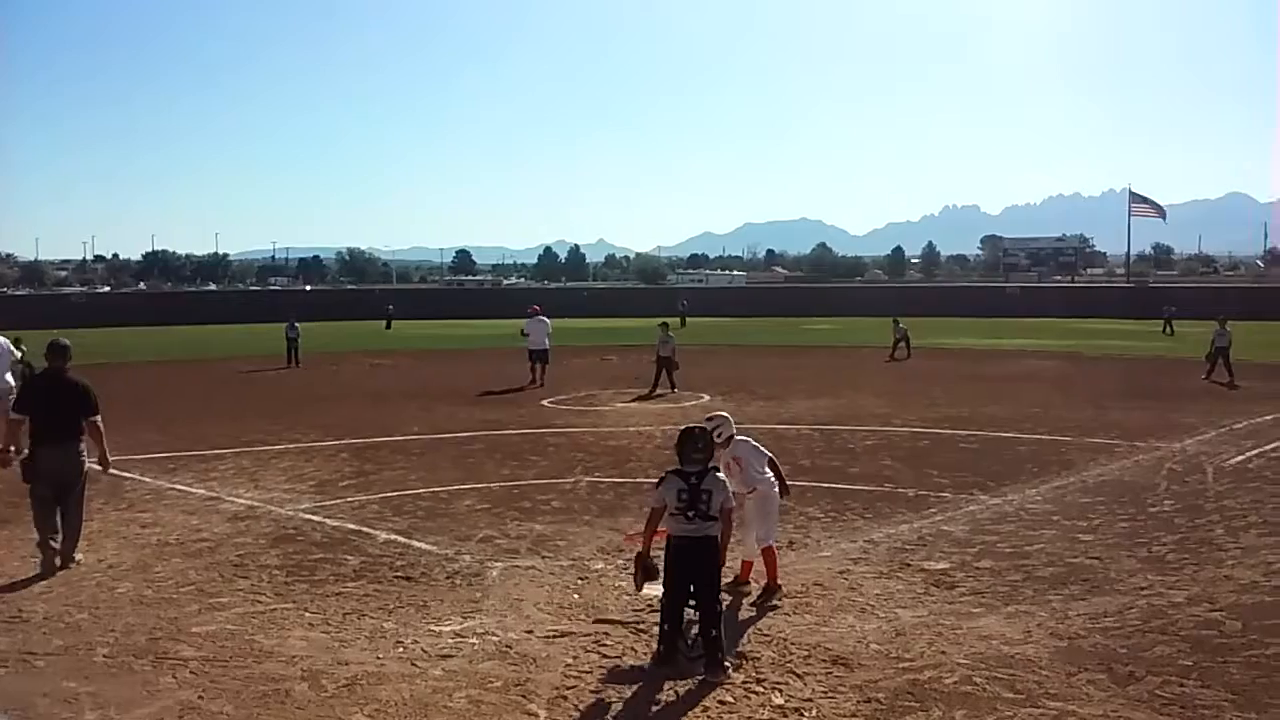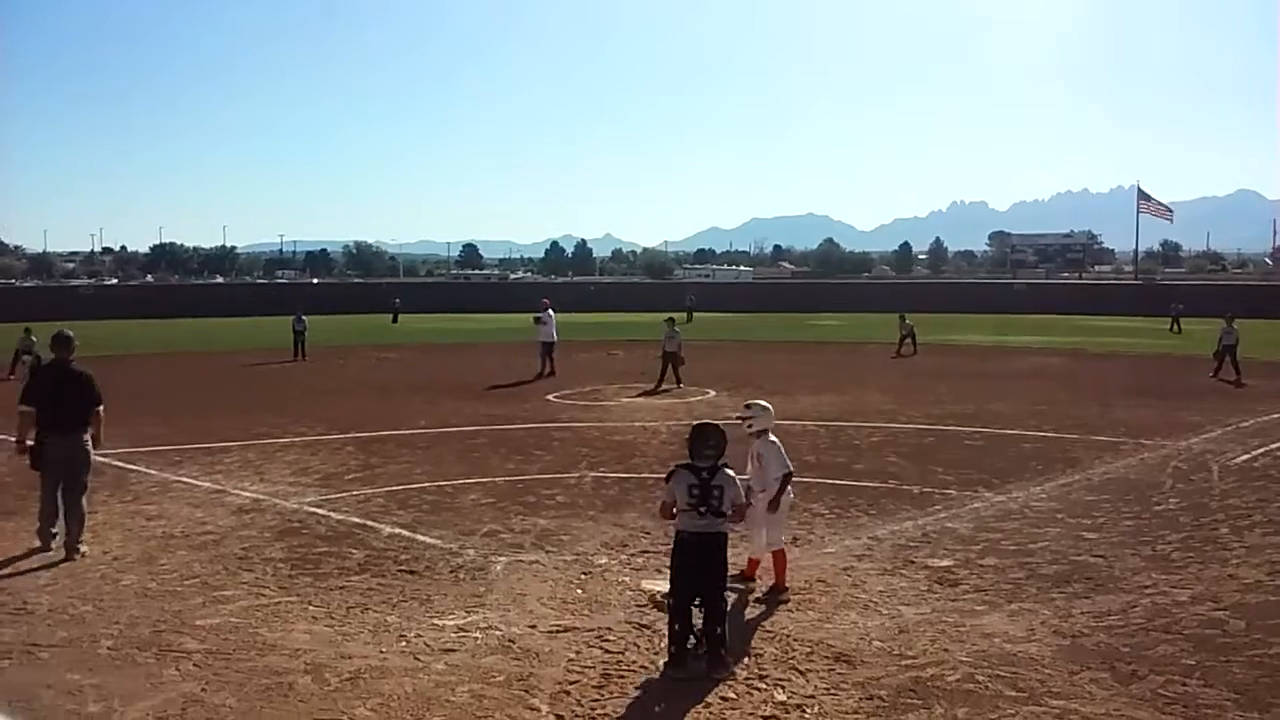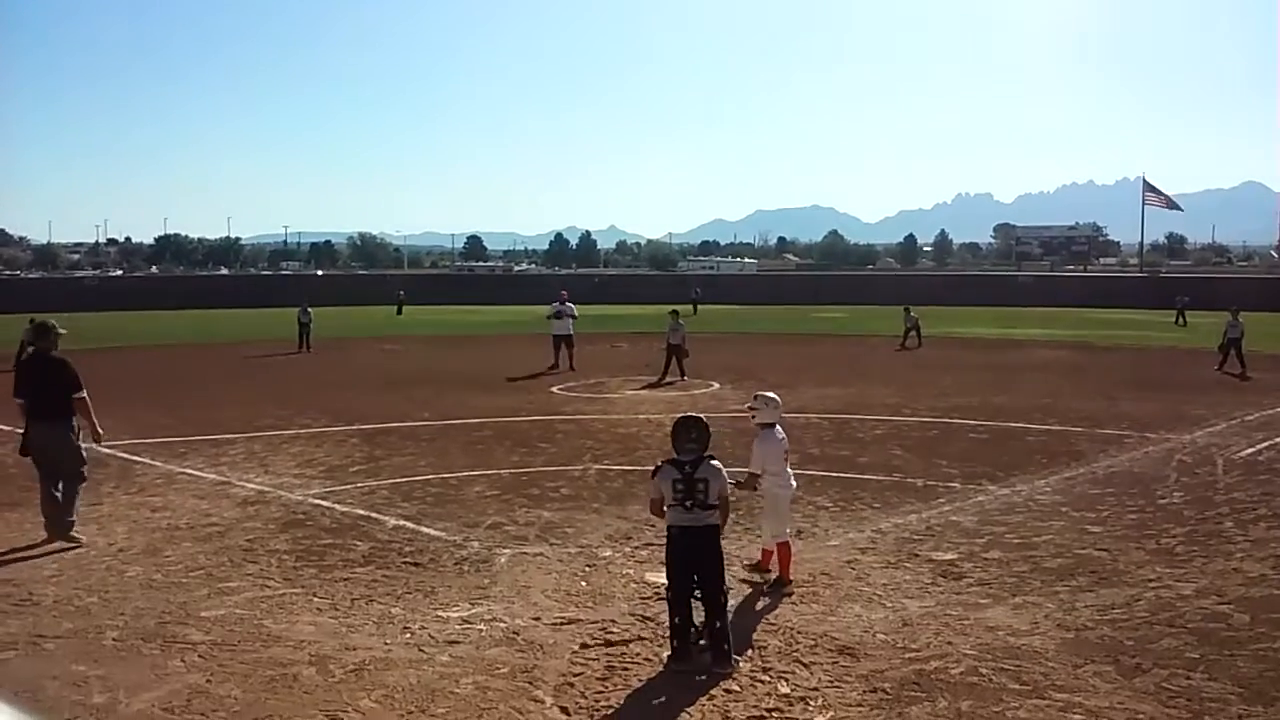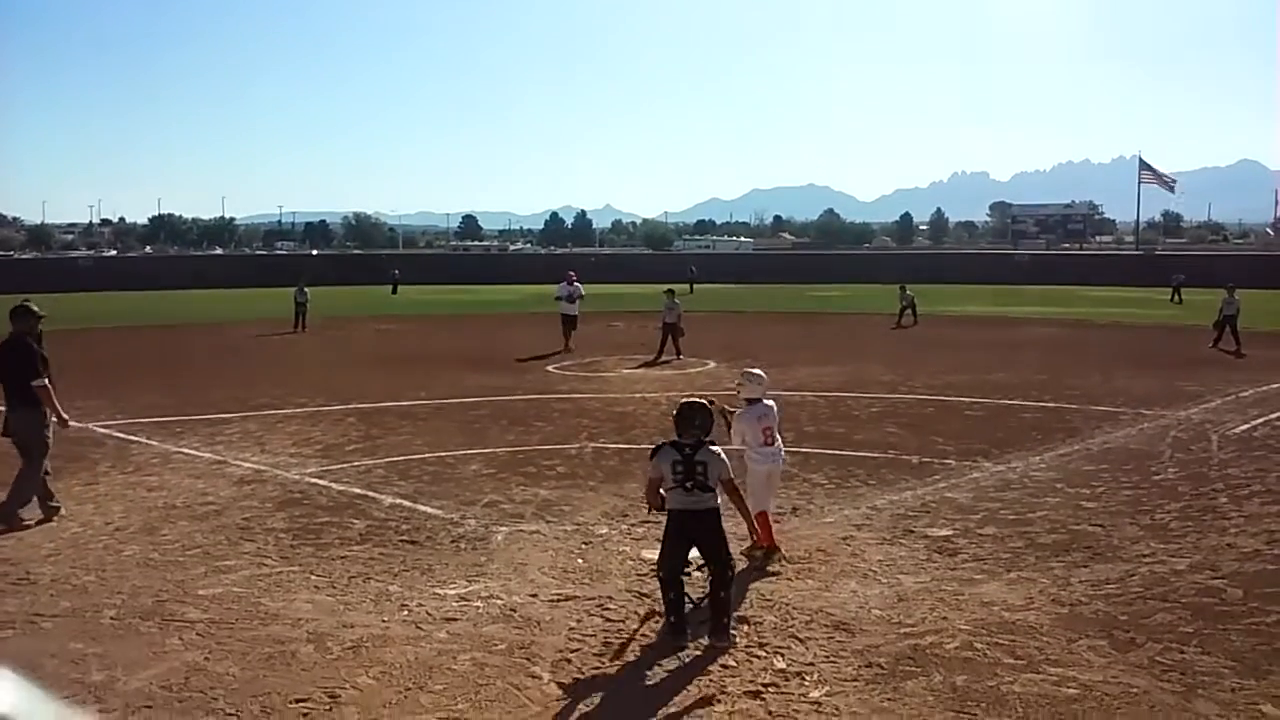
dt=0.5s
person 1, frame 1
left shoulder: (668, 481)
right shoulder: (719, 481)
left elbow: (654, 519)
right elbow: (727, 521)
left wrist: (645, 551)
right wrist: (722, 550)
left hip: (677, 547)
right hip: (707, 547)
left knee: (672, 603)
right knee: (710, 607)
left ankle: (666, 654)
right ankle: (715, 664)
person 1, frame 2
left shoulder: (678, 476)
right shoulder: (728, 478)
left elbow: (665, 512)
right elbow: (740, 514)
left hip: (685, 543)
right hip: (715, 544)
left knee: (680, 602)
right knee: (715, 603)
left ankle: (678, 660)
right ankle: (717, 661)
person 1, frame 3
left shoulder: (663, 472)
right shoulder: (715, 469)
left elbow: (655, 509)
right elbow: (724, 509)
left hip: (678, 537)
right hip: (708, 537)
left knee: (678, 596)
right knee: (715, 597)
left ankle: (681, 653)
right ankle: (721, 656)
person 1, frame 4
left shoulder: (663, 453)
right shoulder: (715, 455)
left elbow: (651, 492)
right elbow: (732, 491)
left wrist: (662, 503)
right wrist: (749, 521)
left hip: (678, 520)
right hip: (708, 519)
left knee: (668, 573)
right knee: (722, 572)
left ankle: (677, 629)
right ankle: (720, 631)
person 2, frame 1
left shoulder: (31, 385)
right shoulder: (80, 386)
right elbow: (94, 423)
right wrist: (103, 452)
left hip: (42, 453)
right hip: (73, 452)
left knee: (43, 505)
right knee: (72, 507)
left ankle: (50, 550)
right ankle: (68, 555)
person 2, frame 2
left shoulder: (39, 376)
right shoulder: (84, 377)
left elbow: (26, 412)
right elbow: (97, 412)
left wrist: (21, 439)
right wrist: (97, 435)
left hip: (48, 442)
right hip: (78, 441)
left knee: (49, 492)
right knee: (76, 495)
left ankle: (47, 537)
right ankle: (73, 545)
person 2, frame 3
left shoulder: (23, 367)
right shoulder: (61, 364)
left elbow: (21, 403)
right elbow: (80, 399)
right wrist: (94, 426)
left hip: (36, 430)
right hip: (62, 428)
left knee: (48, 481)
right knee: (75, 476)
left ankle: (54, 526)
right ankle: (64, 526)
person 2, frame 4
right shoulder: (29, 348)
right elbow: (40, 385)
right wrist: (58, 412)
right hip: (32, 412)
left knee: (35, 461)
right knee: (35, 464)
left ankle: (49, 504)
person 3, frame 1
left shoulder: (743, 444)
right shoulder: (724, 458)
left elbow: (769, 459)
right elbow: (732, 489)
left wrist: (782, 483)
left hip: (765, 494)
right hip: (749, 498)
left knee: (764, 539)
right knee: (748, 539)
left ankle: (773, 585)
right ankle: (743, 579)
person 3, frame 2
left shoulder: (771, 444)
right shoulder: (757, 443)
left elbow: (787, 472)
left wrist: (777, 498)
right wrist: (746, 498)
left hip: (774, 498)
right hip: (760, 497)
left knee: (774, 541)
right knee: (755, 534)
left ankle: (781, 587)
right ankle: (749, 574)
person 3, frame 3
left shoulder: (762, 441)
right shoulder: (777, 432)
left elbow: (755, 472)
left wrist: (745, 485)
right wrist: (756, 482)
left hip: (776, 490)
right hip: (777, 486)
left knee: (779, 533)
right knee: (768, 527)
left ankle: (785, 580)
right ankle: (764, 564)
person 3, frame 4
left shoulder: (741, 417)
right shoulder: (771, 406)
left elbow: (736, 442)
left wrist: (727, 419)
left hip: (757, 465)
right hip: (776, 462)
left knee: (757, 506)
right knee: (765, 504)
left ankle: (771, 546)
right ankle: (759, 543)
